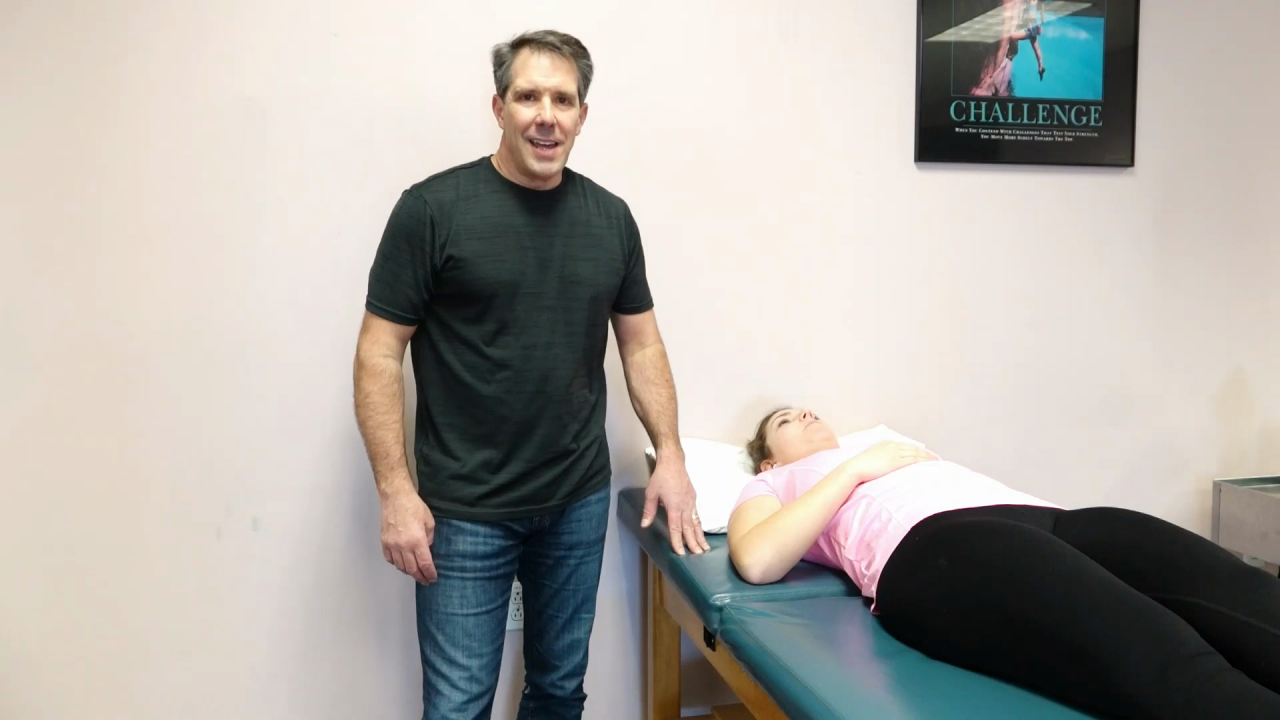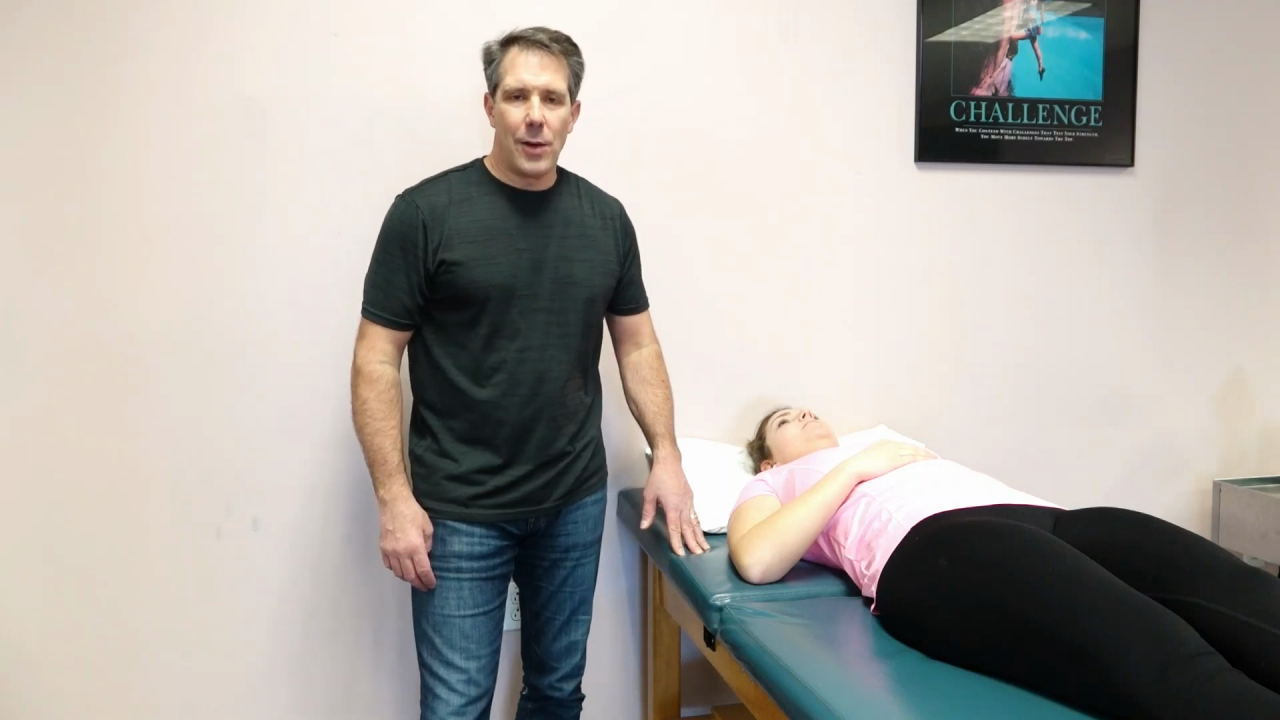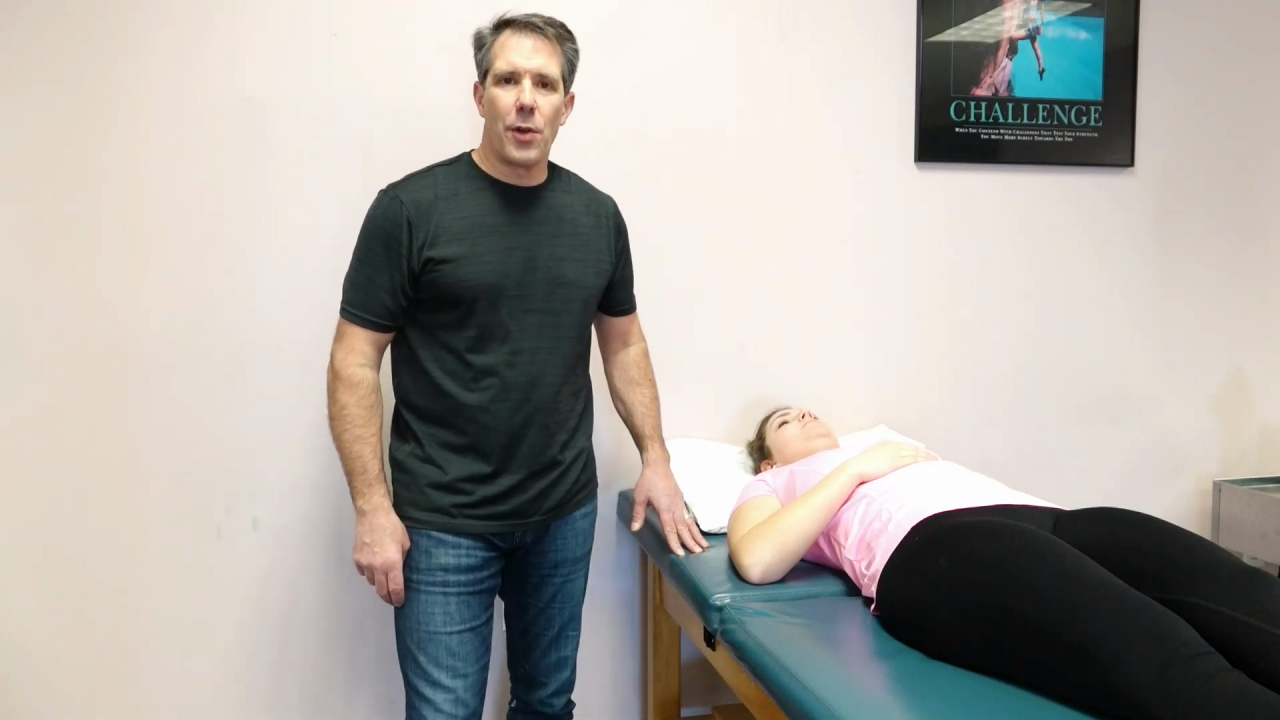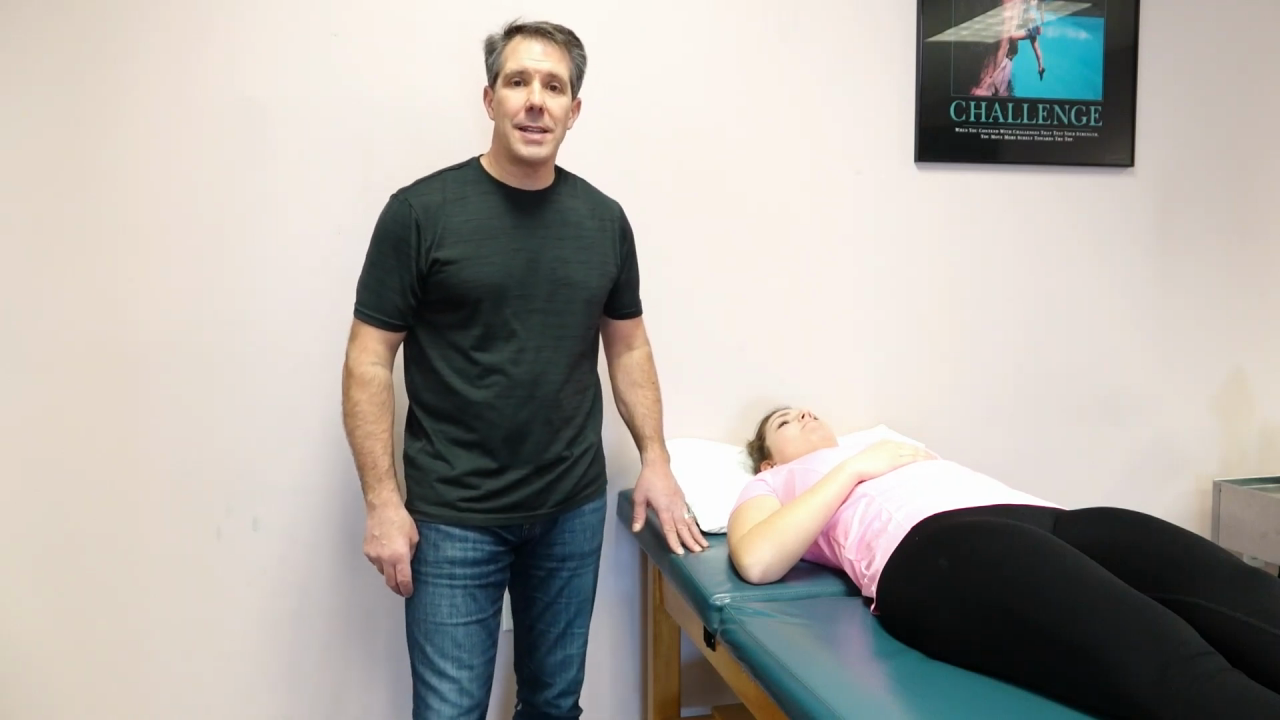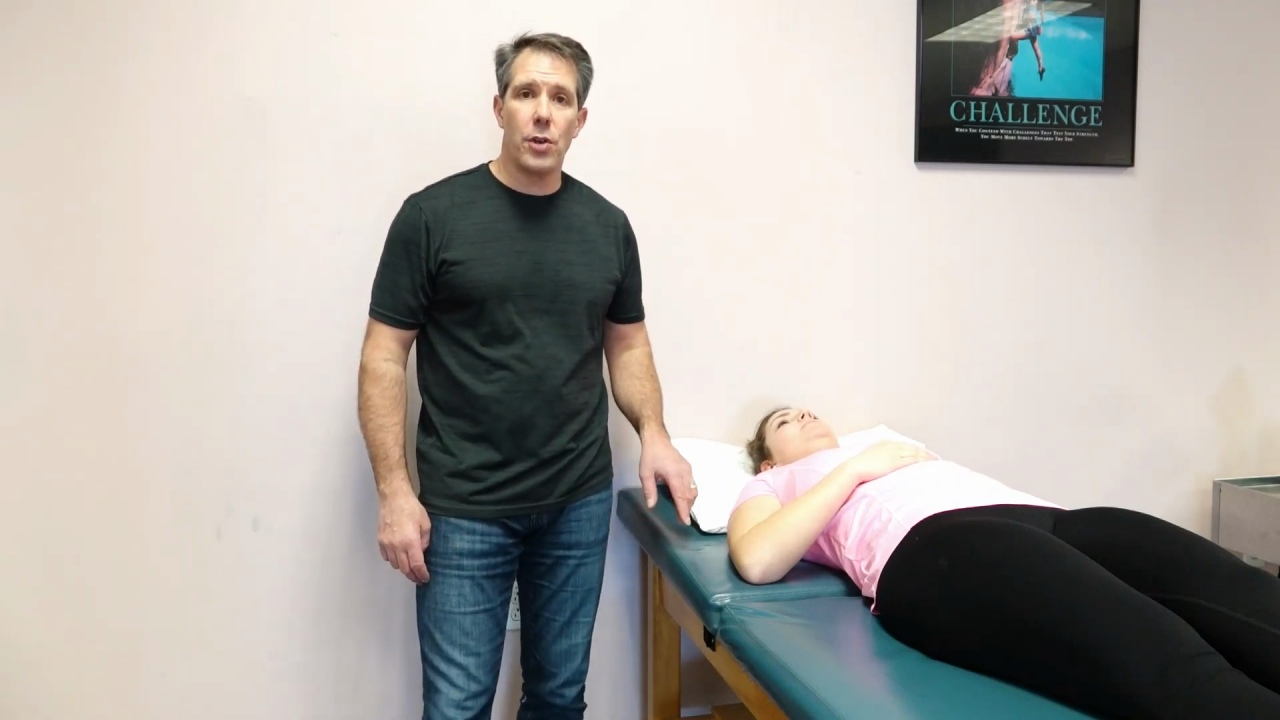
dt=1s
person 1, frame 1
left shoulder: (611, 217)
right shoulder: (433, 208)
left elbow: (641, 344)
right elbow: (379, 353)
left wrist: (669, 456)
right wrist: (395, 489)
left hip: (580, 500)
right hip: (465, 509)
person 1, frame 2
left shoulder: (605, 217)
right shoulder: (426, 212)
left elbow: (636, 343)
right elbow: (376, 360)
left wrist: (666, 456)
right wrist: (395, 496)
left hip: (575, 500)
right hip: (461, 510)
person 1, frame 3
left shoulder: (598, 214)
right shoulder: (411, 207)
left elbow: (623, 343)
right elbow: (355, 363)
left wrist: (654, 459)
right wrist: (373, 507)
left hip: (566, 510)
right hip: (445, 521)
person 1, frame 4
left shoulder: (604, 219)
right shoulder: (421, 211)
left elbow: (628, 345)
right elbow: (369, 362)
left wrist: (655, 459)
right wrist: (382, 500)
left hip: (574, 509)
right hip: (455, 517)
person 1, frame 5
left shoulder: (608, 225)
right shoulder: (433, 214)
right elbow: (383, 358)
left wrist: (653, 433)
right wrist: (394, 491)
left hip: (580, 501)
right hip: (464, 508)
person 2, frame 1
left shoulder: (884, 439)
right shoulder: (773, 484)
right elbow: (757, 561)
right wrist: (854, 469)
right hip: (931, 543)
right knee: (1166, 665)
person 2, frame 2
left shoulder: (883, 438)
right shoulder: (774, 482)
right elbow: (757, 561)
right wrist: (854, 468)
right hip: (933, 544)
right knee: (1166, 664)
person 2, frame 3
left shoulder: (882, 438)
right shoulder: (773, 484)
right elbow: (756, 560)
right wrist: (854, 469)
right hip: (933, 543)
right knee: (1170, 666)
person 2, frame 4
left shoulder: (883, 439)
right shoulder: (772, 483)
right elbow: (757, 561)
right wrist: (854, 469)
right hip: (932, 544)
right knee: (1169, 666)
person 2, frame 5
left shoulder: (882, 438)
right shoulder: (772, 484)
right elbow: (757, 562)
right wrist: (855, 469)
right hip: (933, 545)
right knee: (1169, 666)
